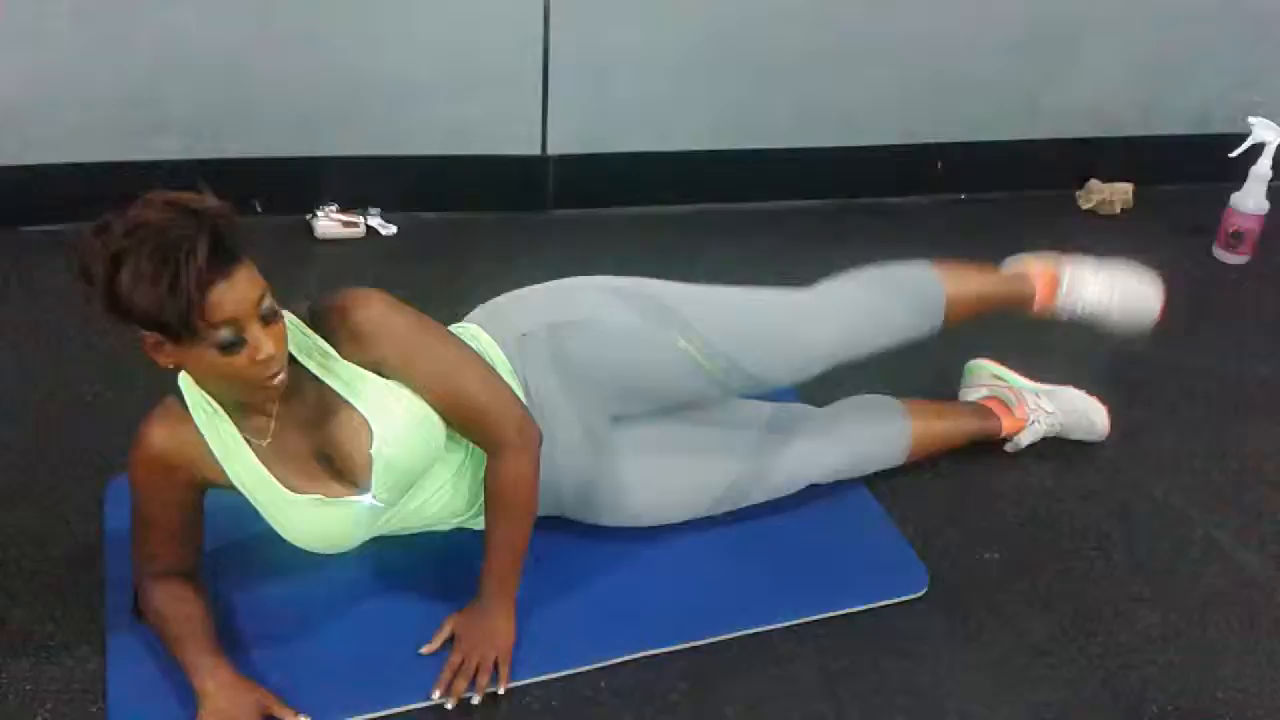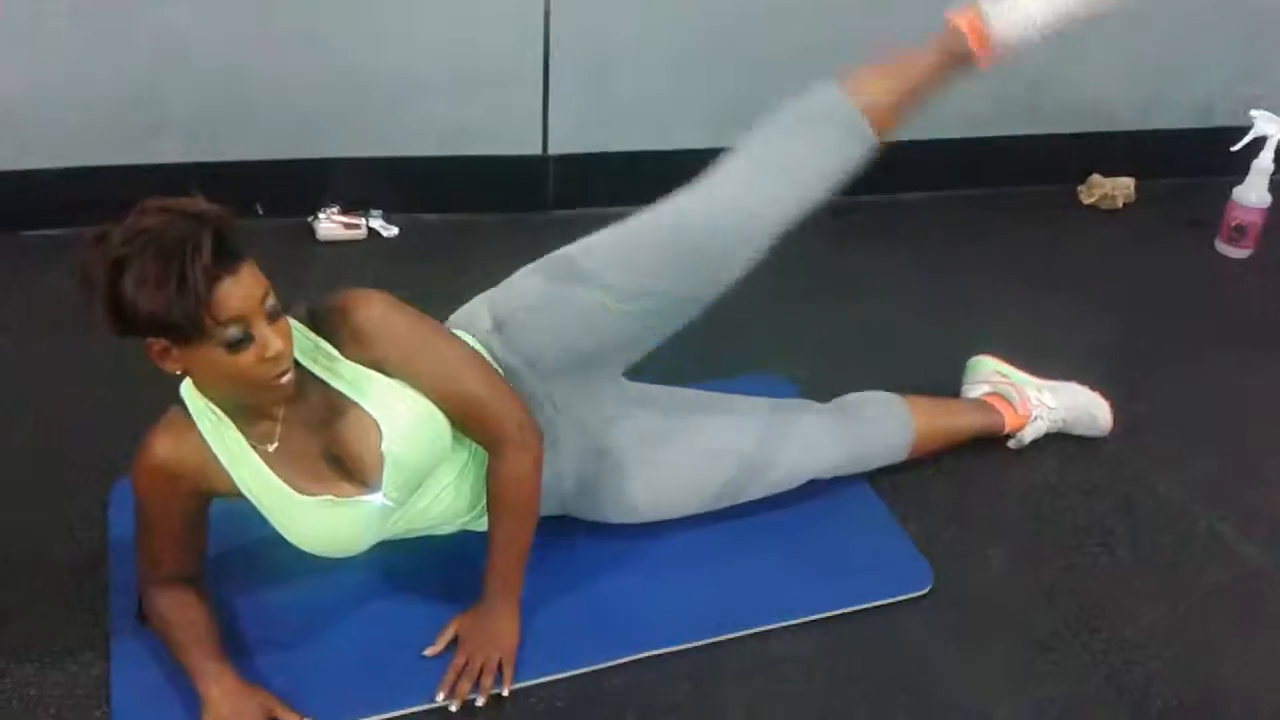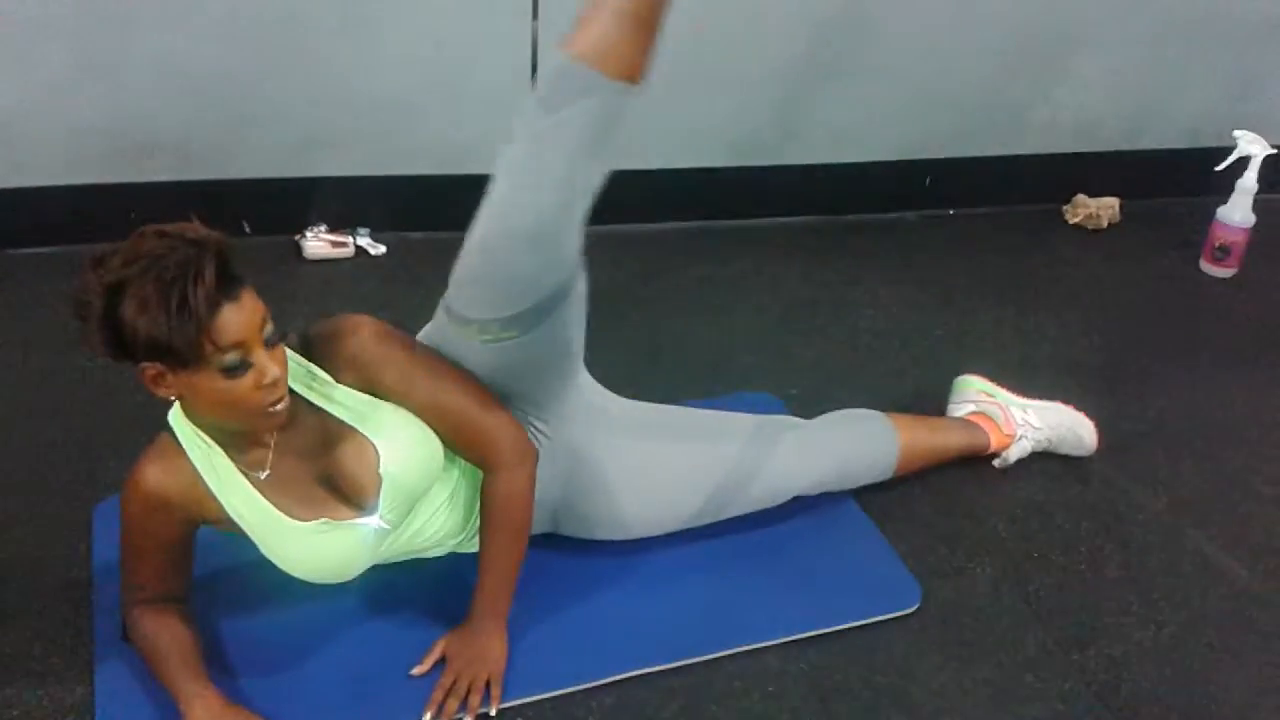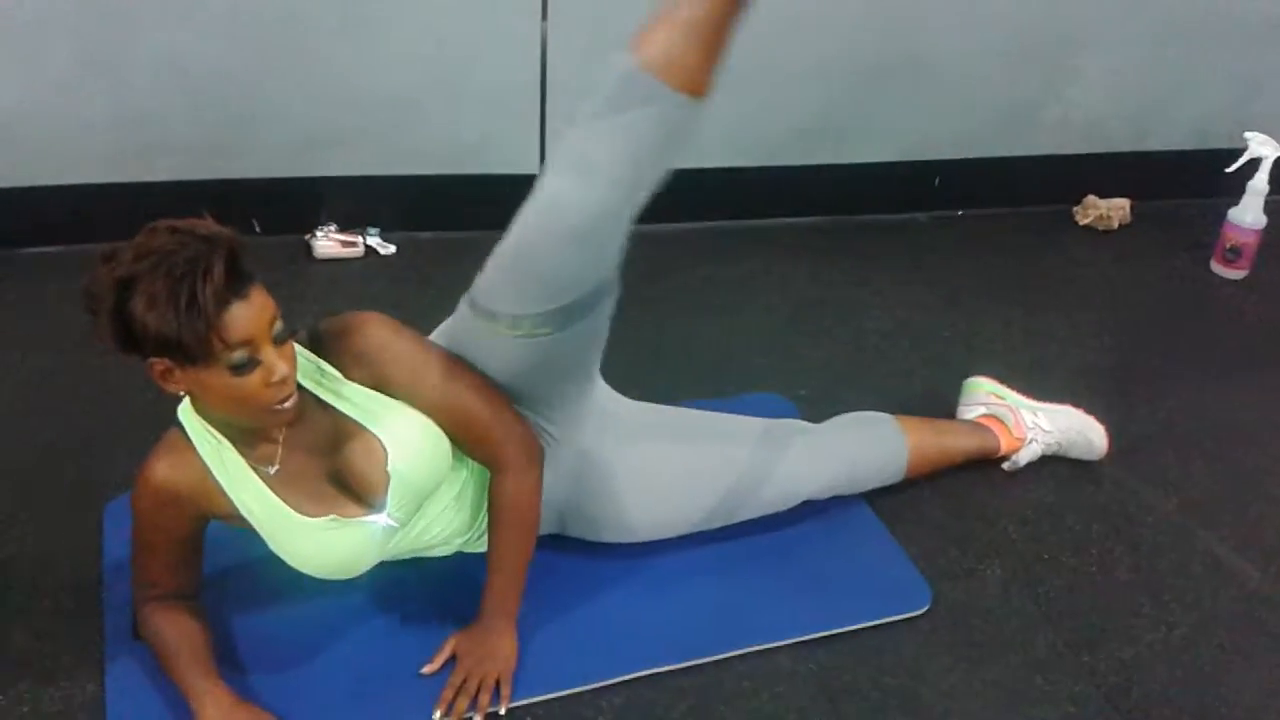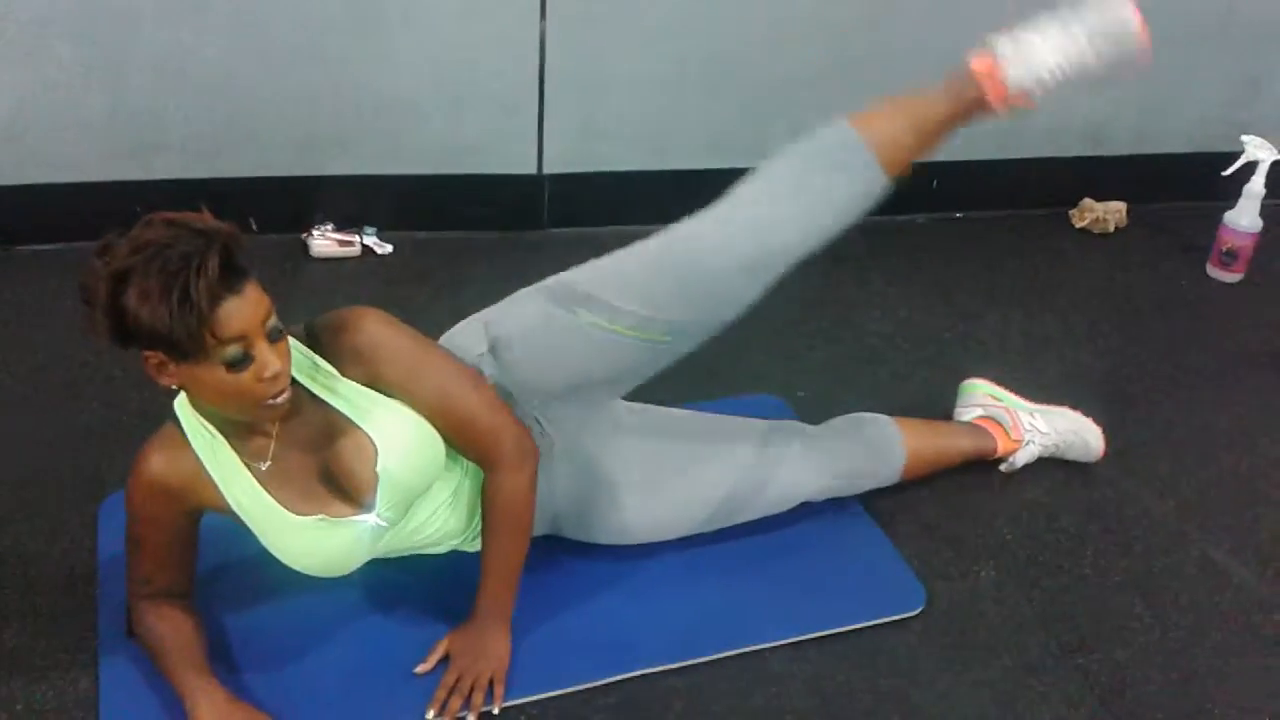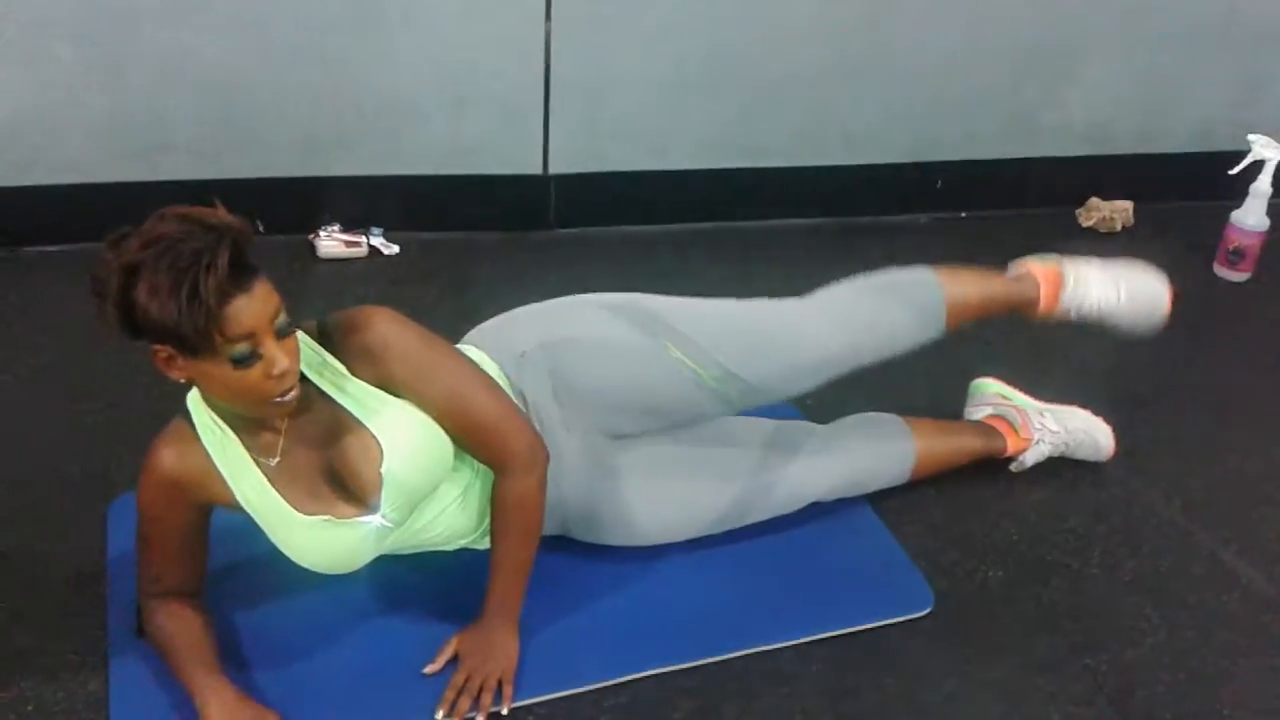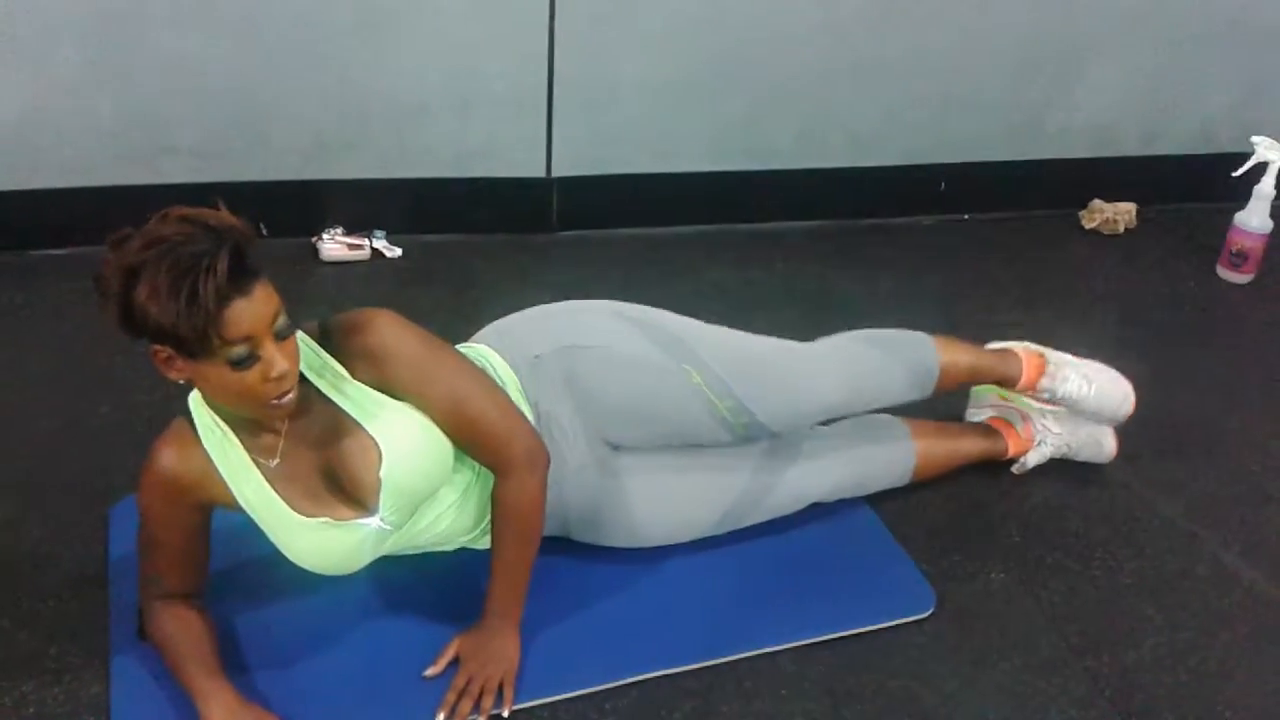
dt=0.3s
person 1, frame 1
left shoulder: (354, 324)
right shoulder: (171, 451)
left elbow: (510, 433)
right elbow: (164, 577)
left wrist: (497, 604)
left hip: (546, 369)
right hip: (558, 485)
left knee: (807, 335)
right knee: (795, 453)
left ankle: (1028, 279)
right ankle: (994, 410)
person 1, frame 2
left shoulder: (358, 324)
right shoulder: (178, 456)
left elbow: (511, 430)
right elbow: (166, 581)
left wrist: (501, 601)
left hip: (532, 360)
right hip: (563, 472)
left knee: (710, 232)
right knee: (805, 442)
right ankle: (999, 405)
person 1, frame 3
left shoulder: (347, 353)
right shoulder: (167, 484)
left elbow: (509, 453)
right elbow: (152, 604)
left wrist: (489, 623)
left hip: (532, 415)
right hip: (525, 506)
right ankle: (982, 425)
person 1, frame 4
left shoulder: (355, 348)
right shoulder: (178, 478)
left elbow: (512, 458)
right elbow: (163, 600)
left wrist: (498, 620)
left hip: (532, 409)
right hip: (547, 493)
right ankle: (990, 428)
person 1, frame 5
left shoulder: (355, 343)
right shoulder: (171, 471)
left elbow: (505, 444)
right elbow: (155, 598)
left wrist: (492, 622)
left hip: (529, 382)
right hip: (535, 494)
left knee: (730, 258)
right knee: (792, 470)
right ankle: (997, 429)
person 1, frame 6
left shoulder: (365, 343)
right shoulder: (181, 468)
left elbow: (520, 452)
right elbow: (167, 596)
left wrist: (500, 621)
left hip: (550, 383)
right hip: (574, 500)
left knee: (812, 339)
right knee: (805, 460)
left ankle: (1035, 286)
right ankle: (998, 429)
person 1, frame 7
left shoulder: (366, 344)
right shoulder: (181, 470)
left elbow: (516, 452)
right elbow: (169, 598)
left wrist: (500, 625)
left hip: (552, 387)
right hip: (566, 503)
left knee: (814, 390)
right knee: (799, 466)
left ankle: (1012, 368)
right ankle: (1000, 431)
